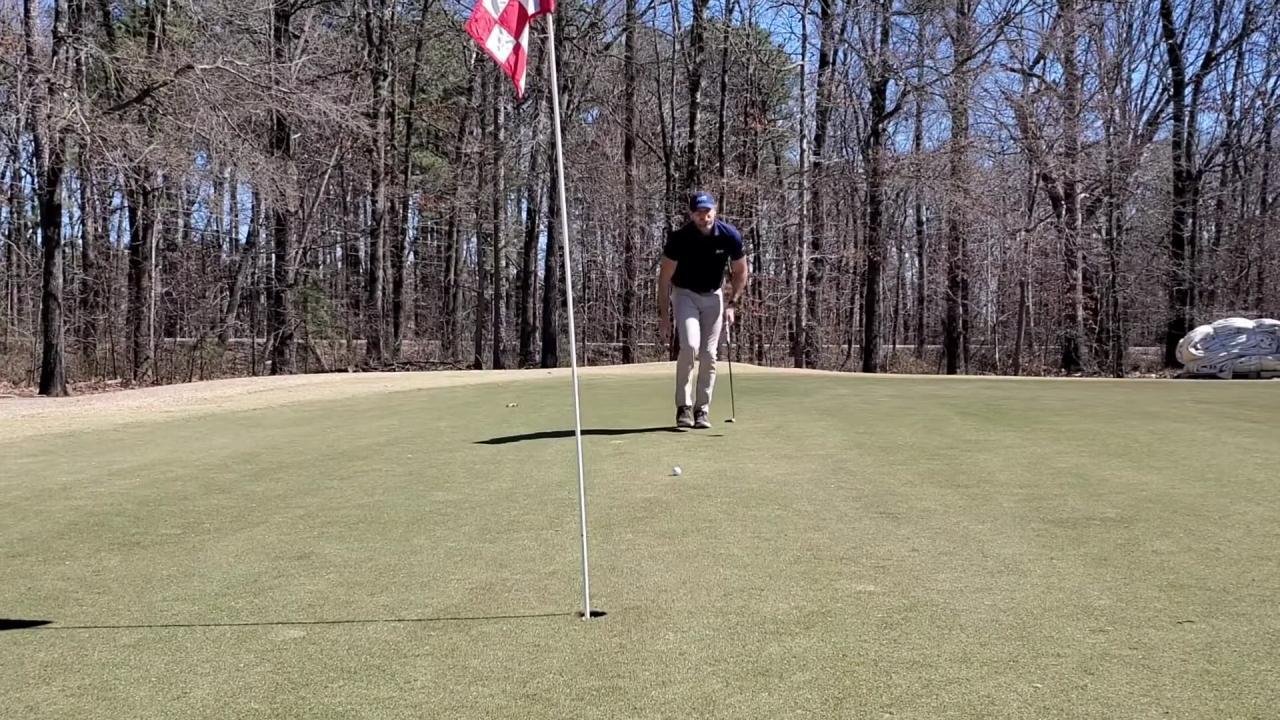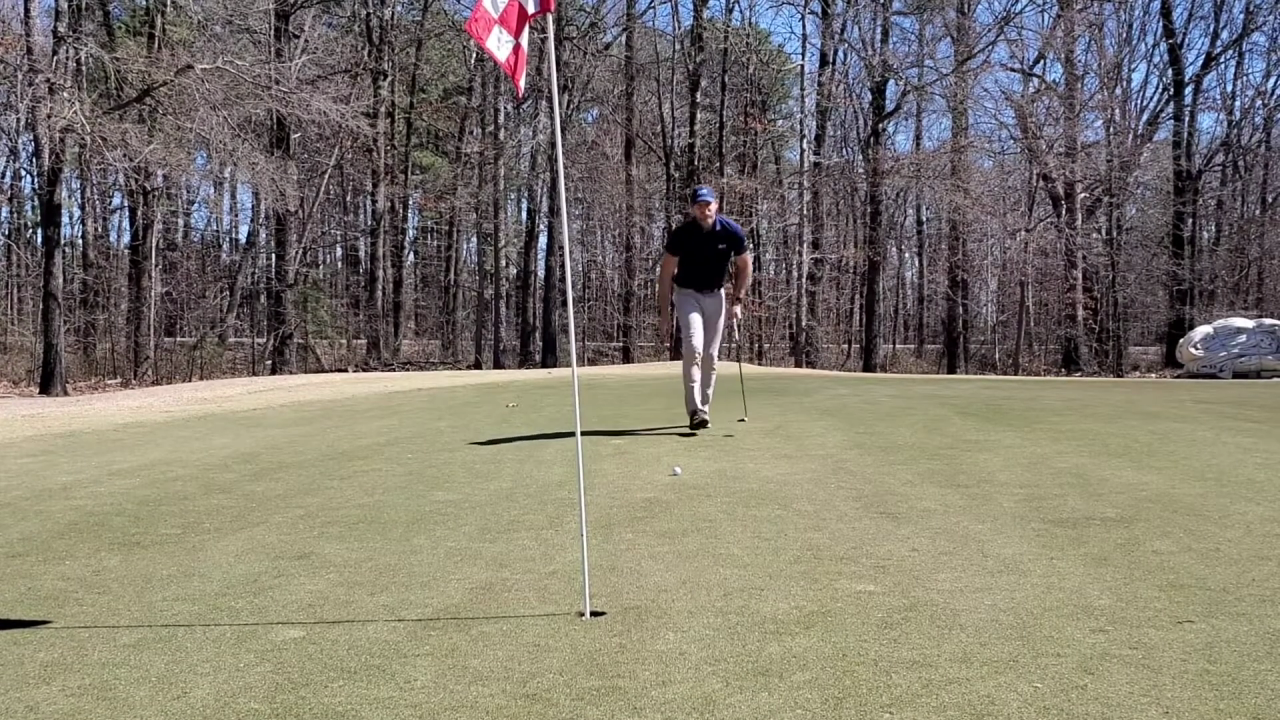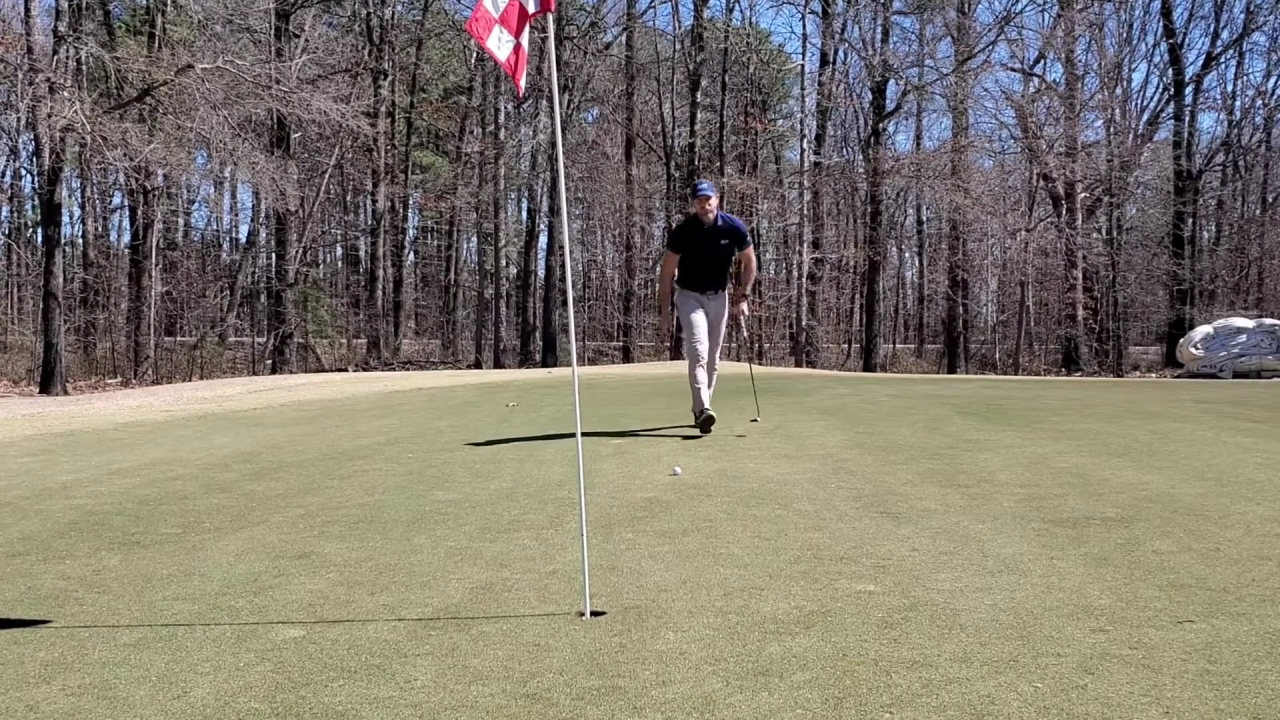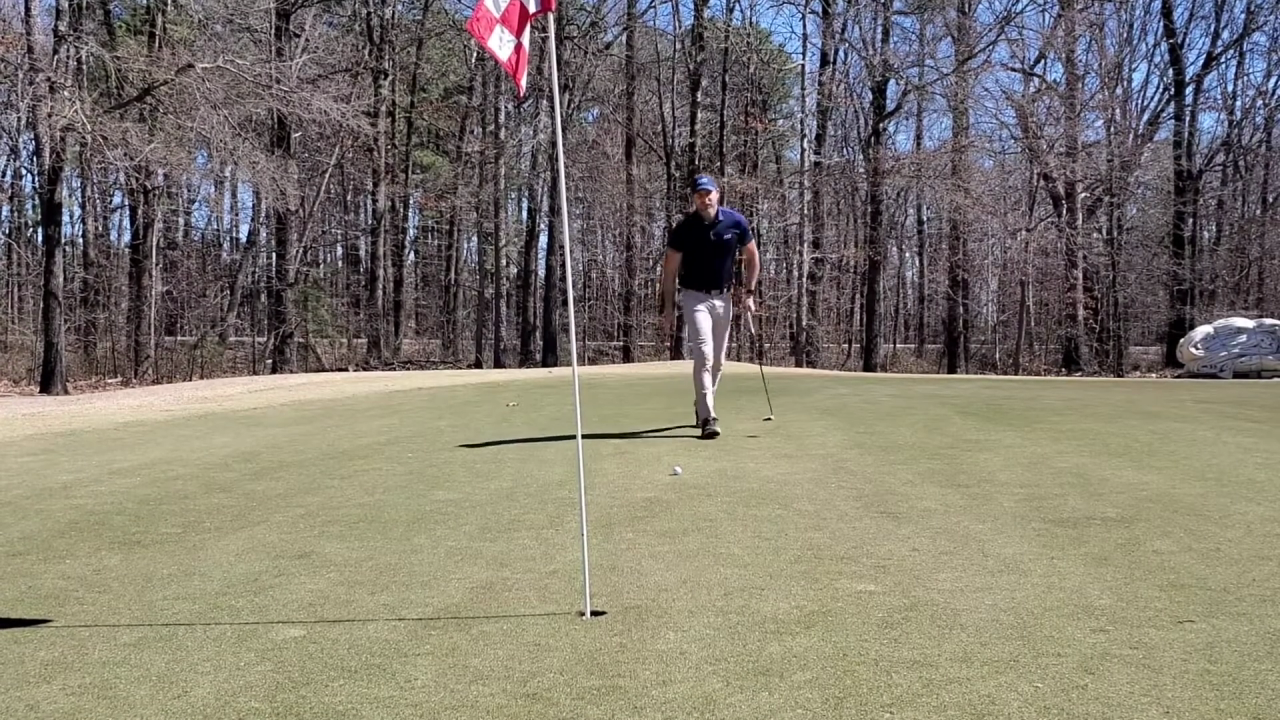
dt=0.1s
person 1, frame 1
left shoulder: (730, 236)
right shoulder: (678, 238)
left elbow: (741, 272)
right elbow: (665, 278)
left wrist: (731, 304)
right wrist: (664, 317)
left hip: (713, 296)
right hip: (685, 294)
left knee: (708, 354)
right knee: (690, 346)
left ankle: (702, 409)
right ankle: (684, 407)
person 1, frame 2
left shoulder: (732, 231)
right shoulder: (680, 234)
left elbow: (744, 267)
right elbow: (666, 275)
left wrist: (737, 300)
right wrist: (664, 314)
left hip: (715, 295)
right hip: (687, 294)
left knee: (710, 355)
right knee: (694, 347)
left ankle: (703, 408)
right ankle: (695, 409)
person 1, frame 3
left shoulder: (734, 226)
right shoulder: (682, 231)
left elbow: (749, 262)
right elbow: (667, 272)
left wrist: (743, 297)
right wrist: (665, 311)
left hip: (719, 298)
right hip: (690, 297)
left knee: (711, 359)
right knee: (698, 352)
left ankle: (700, 408)
right ankle: (704, 412)
person 1, frame 4
left shoulder: (736, 222)
right shoulder: (683, 229)
left elbow: (752, 257)
right elbow: (670, 271)
left wrist: (749, 293)
right wrist: (667, 310)
left hip: (723, 297)
right hip: (695, 297)
left knee: (717, 360)
right knee: (703, 354)
left ankle: (702, 407)
right ankle: (708, 418)
